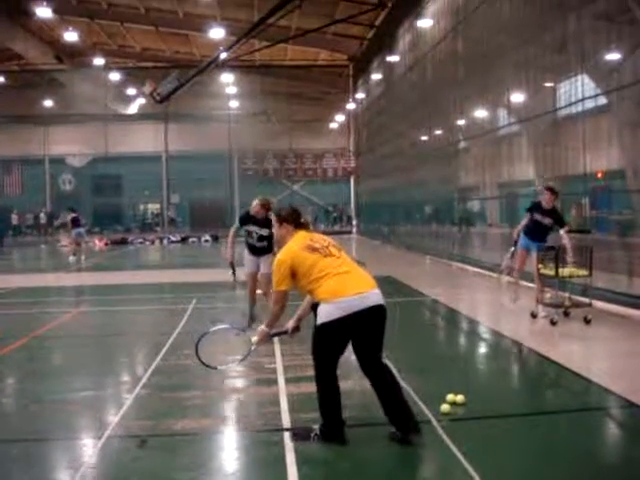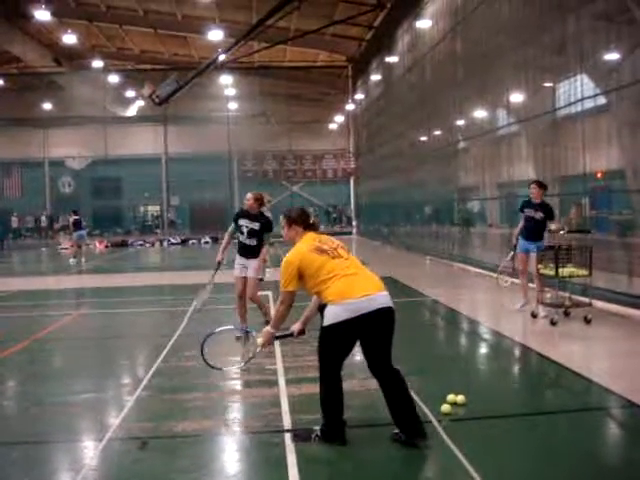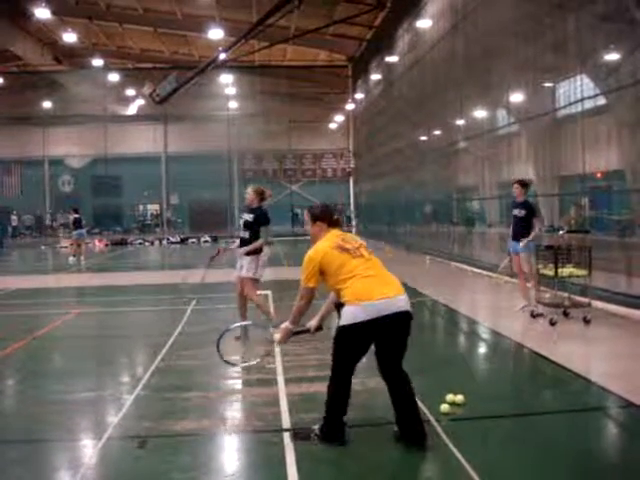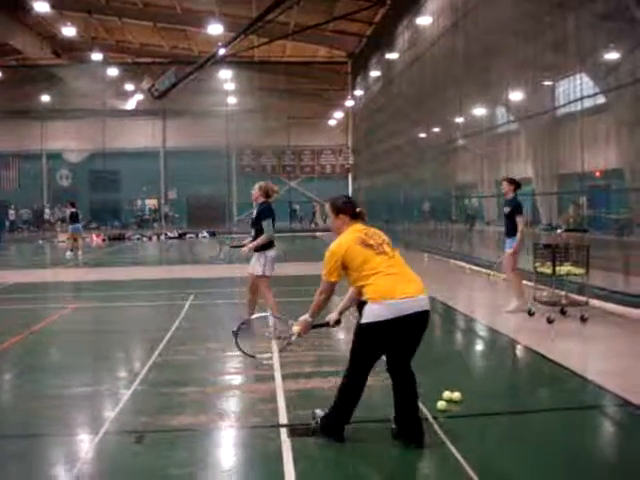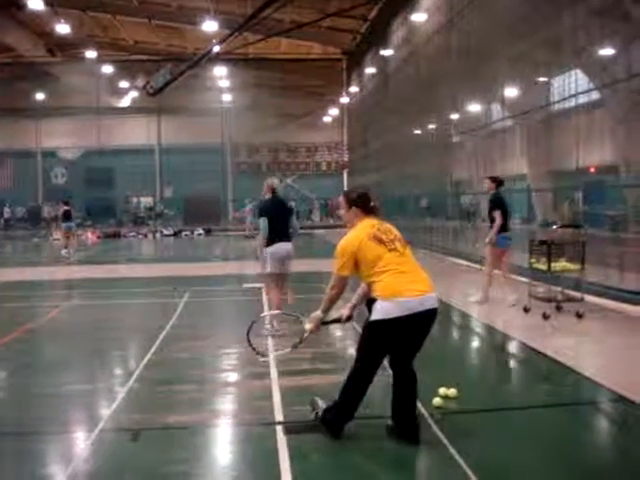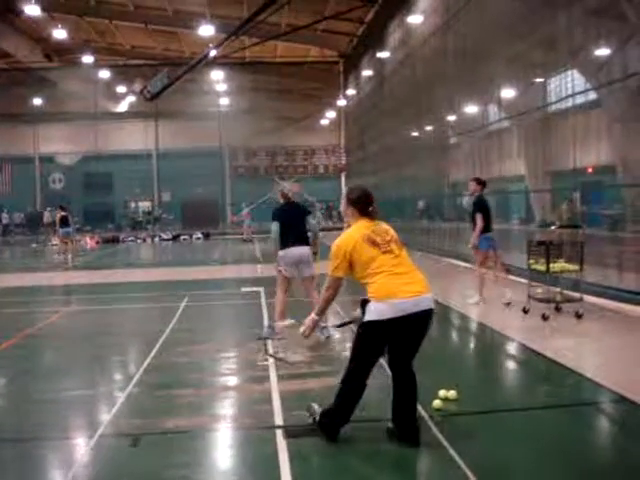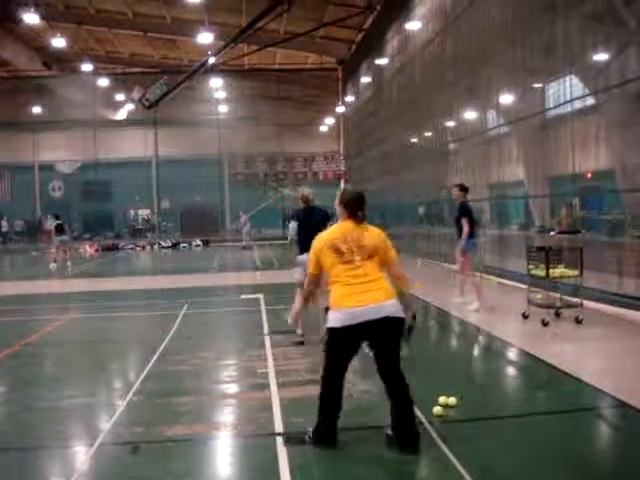
dt=0.3s
person 1, frame 1
left shoulder: (285, 256)
right shoulder: (320, 239)
left elbow: (278, 304)
left wrist: (266, 329)
right wrist: (297, 319)
left hip: (338, 309)
right hip: (372, 300)
left knee: (325, 370)
right knee: (374, 365)
left ankle: (331, 431)
right ankle: (406, 426)
person 1, frame 2
left shoulder: (294, 257)
right shoulder: (329, 242)
left elbow: (285, 304)
left wrist: (271, 330)
right wrist: (303, 322)
left hip: (345, 311)
right hip: (381, 303)
left knee: (329, 372)
right knee: (384, 369)
left ankle: (332, 431)
right ankle: (412, 431)
person 1, frame 3
left shoulder: (316, 253)
right shoulder: (353, 240)
left elbow: (304, 299)
left wrist: (289, 326)
right wrist: (320, 318)
left hip: (363, 312)
right hip: (398, 306)
left knee: (341, 373)
right knee: (393, 371)
left ankle: (332, 431)
right ankle: (414, 433)
person 1, frame 4
left shoulder: (339, 247)
right shoulder: (376, 234)
left elbow: (324, 293)
left wrist: (308, 318)
right wrist: (339, 311)
left hip: (385, 310)
right hip: (419, 304)
left knee: (357, 370)
right knee: (401, 368)
left ankle: (332, 426)
right ankle: (411, 431)
person 1, frame 5
left shoulder: (350, 241)
right shoulder: (387, 229)
left elbow: (336, 287)
left wrist: (320, 314)
right wrist: (352, 306)
left hip: (394, 307)
right hip: (427, 302)
left knee: (364, 367)
right knee: (403, 364)
left ankle: (334, 420)
right ankle: (407, 427)
person 1, frame 6
left shoulder: (345, 241)
right shoulder: (386, 229)
left elbow: (331, 289)
left wrist: (315, 317)
left hip: (388, 307)
right hip: (422, 302)
left knee: (358, 369)
right knee: (402, 367)
left ankle: (330, 423)
right ankle: (407, 430)
person 1, frame 7
left shoulder: (322, 240)
right shoulder: (377, 235)
left elbow: (310, 285)
right elbow: (398, 276)
left wrist: (300, 307)
right wrist: (407, 307)
left hip: (347, 314)
right hip: (386, 309)
left knee: (333, 375)
right knee: (392, 374)
left ankle: (324, 434)
right ankle: (406, 436)
person 2, frame 1
left shoulder: (271, 223)
right shoulder: (246, 217)
right elbow: (234, 230)
right wrist: (230, 250)
left hip: (266, 256)
right hip: (250, 254)
left knee: (265, 289)
right knee: (251, 288)
right ankle: (251, 313)
person 2, frame 2
left shoulder: (265, 221)
right shoulder: (240, 214)
left elbow: (266, 244)
right elbow: (230, 233)
left wrist: (261, 260)
right wrist: (221, 252)
left hip: (255, 260)
right hip: (240, 258)
left knee: (251, 295)
right knee: (239, 294)
left ankle: (268, 317)
right ankle: (243, 326)
person 2, frame 3
left shoulder: (262, 214)
right shoulder: (246, 210)
left elbow: (264, 240)
left wrist: (246, 248)
left hip: (254, 257)
right hip: (243, 256)
left knee: (250, 294)
right knee: (240, 293)
left ankle: (273, 321)
person 2, frame 4
left shoulder: (263, 209)
right shoulder: (266, 208)
left elbow: (268, 235)
left wrist: (250, 246)
right wrist: (249, 241)
left hip: (265, 253)
right hip: (262, 253)
left knee: (265, 290)
right knee: (251, 288)
person 2, frame 5
left shoulder: (263, 206)
right shoulder: (284, 204)
left elbow: (263, 232)
right elbow: (295, 228)
left wrist: (260, 250)
left hip: (272, 249)
right hip: (287, 246)
left knee: (272, 288)
right knee: (283, 285)
person 2, frame 6
left shoulder: (278, 212)
right shoulder: (303, 208)
left elbow: (275, 235)
right elbow: (314, 229)
left wrist: (277, 259)
right wrist: (313, 248)
left hip: (287, 252)
right hip: (304, 250)
left knee: (281, 292)
right knee: (312, 291)
left ankle: (277, 328)
right ankle: (324, 327)
person 2, frame 7
left shoulder: (297, 214)
right shoulder: (323, 212)
left elbow: (292, 234)
left hip: (305, 257)
left knee: (300, 295)
left ankle: (300, 333)
person 3, frame 1
left shoulder: (556, 215)
right shoulder: (535, 205)
left elbow: (564, 235)
left wrist: (569, 254)
right wrist: (517, 231)
left hip: (539, 244)
right hip: (525, 237)
left knee: (537, 274)
right knee: (518, 268)
left ankle: (540, 303)
right ankle: (514, 294)
person 3, frame 2
left shoulder: (547, 208)
right shoulder: (525, 204)
left elbow: (551, 225)
left wrist: (553, 227)
right wrist: (515, 235)
left hip: (536, 243)
right hip: (523, 240)
left knee: (536, 274)
right knee: (521, 271)
left ankle: (540, 302)
right ankle: (525, 299)
person 3, frame 3
left shoulder: (529, 206)
right shoulder: (514, 205)
left elbow: (537, 226)
left wrist: (529, 239)
right wrist: (509, 239)
left hip: (525, 243)
right hip: (514, 242)
left knee: (529, 272)
right knee: (519, 273)
right ankle: (527, 301)
person 3, frame 4
left shoulder: (515, 203)
right shoulder: (507, 202)
left elbow: (521, 225)
left wrist: (516, 243)
left hip: (514, 240)
right hip: (509, 239)
left knee: (508, 270)
right knee: (512, 270)
left ankle: (519, 301)
right ankle: (519, 299)
person 3, frame 5
left shoulder: (494, 199)
right shoulder: (499, 198)
left elbow: (498, 220)
left wrist: (490, 236)
left hip: (498, 235)
right hip: (506, 235)
left knee: (489, 266)
right knee: (504, 267)
left ankle: (483, 295)
right ankle: (511, 296)
person 3, frame 6
left shoulder: (477, 202)
right shoulder: (481, 200)
left elbow: (480, 223)
left wrist: (473, 239)
left hip: (482, 237)
right hip: (488, 236)
left knee: (479, 267)
right knee: (496, 266)
left ankle: (480, 296)
right ankle: (506, 292)
person 3, frame 7
left shoulder: (462, 207)
right shoulder: (464, 205)
left elbow: (466, 228)
left wrist: (462, 244)
left hip: (466, 242)
right hip: (468, 241)
left knee: (469, 272)
right knee: (460, 270)
left ankle: (478, 301)
right ankle: (462, 296)
